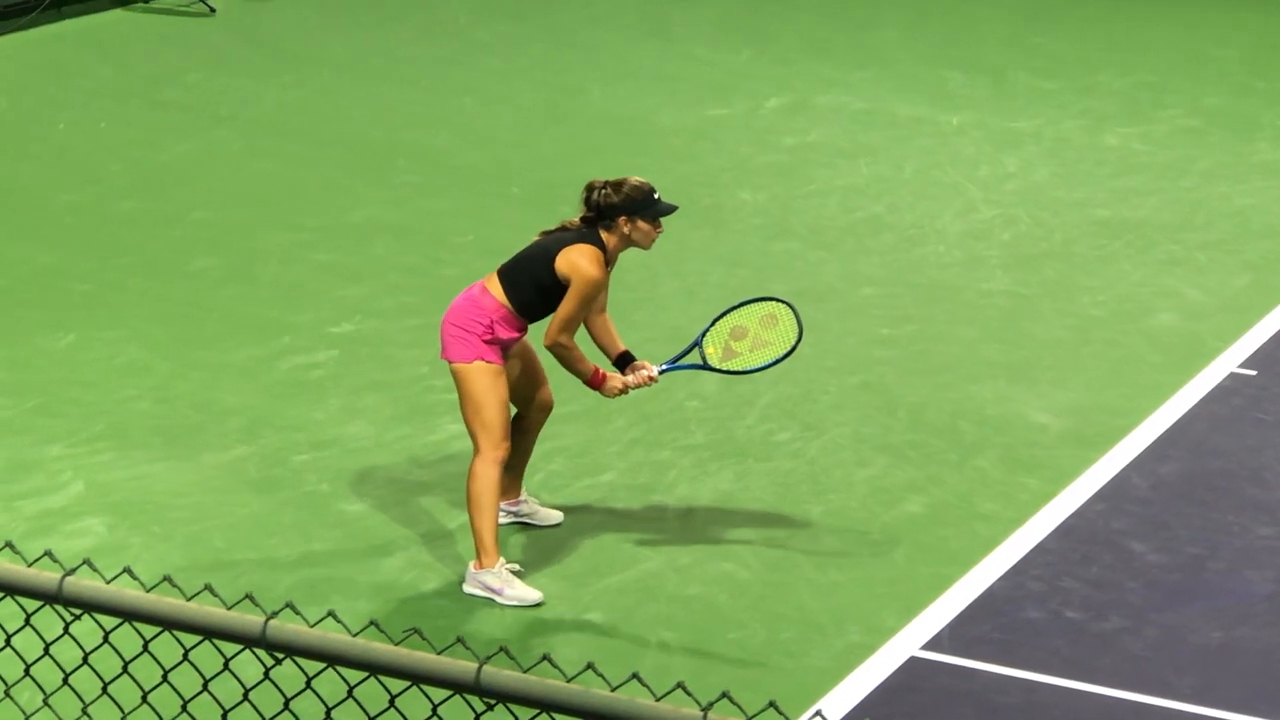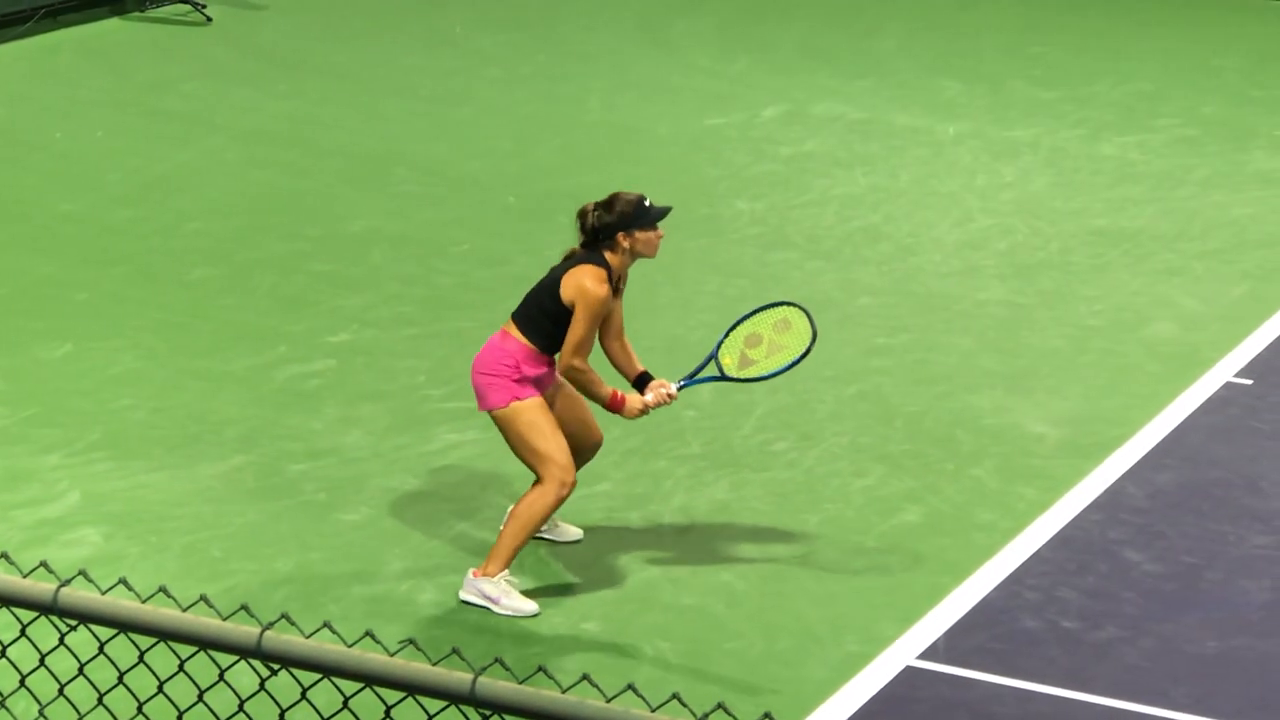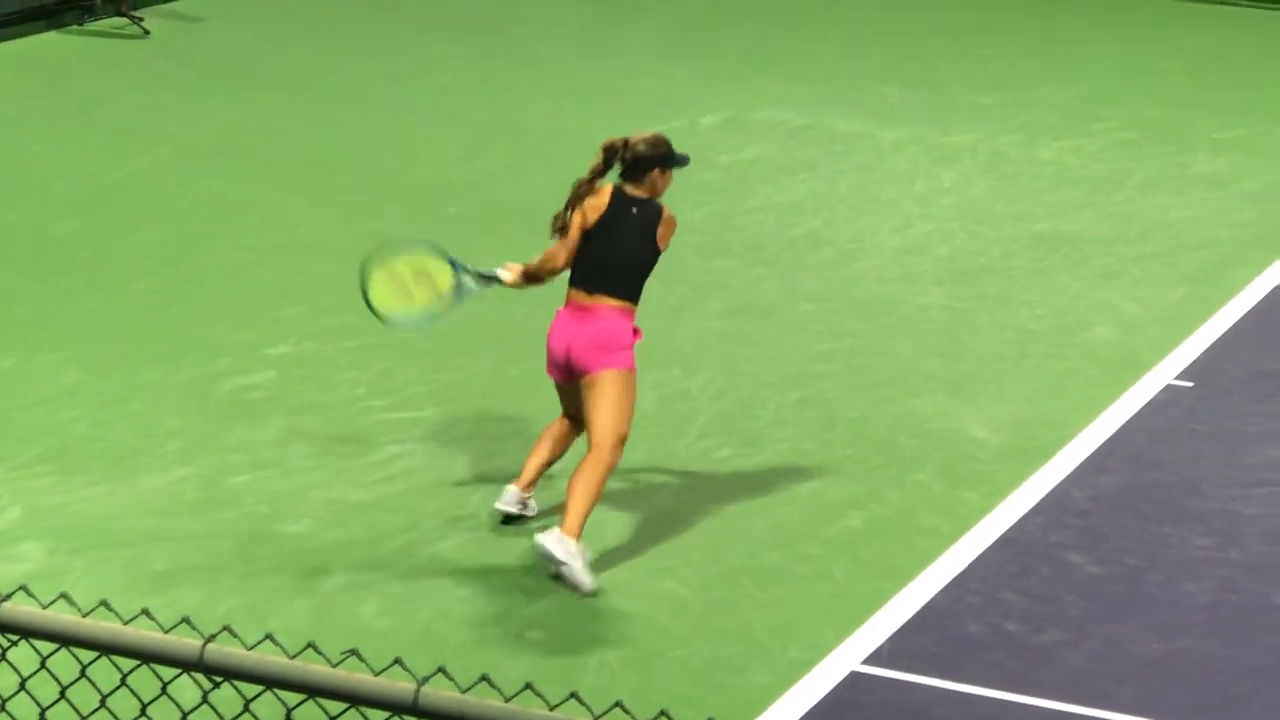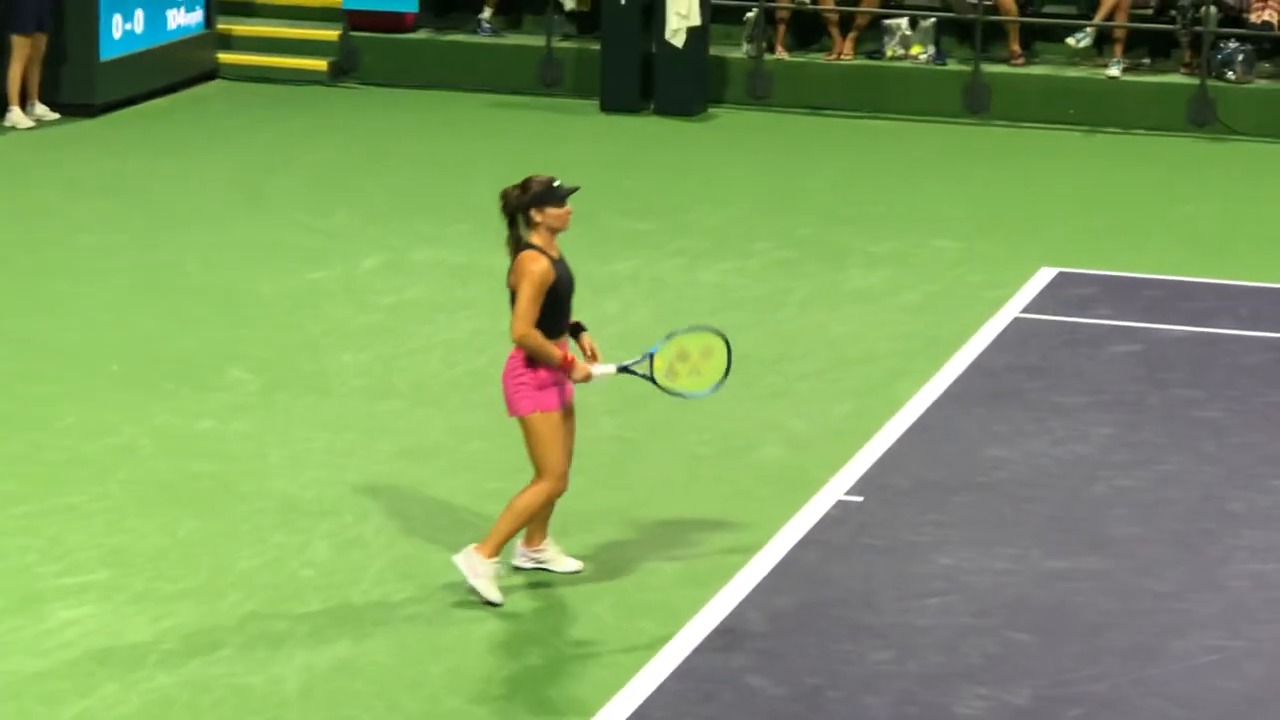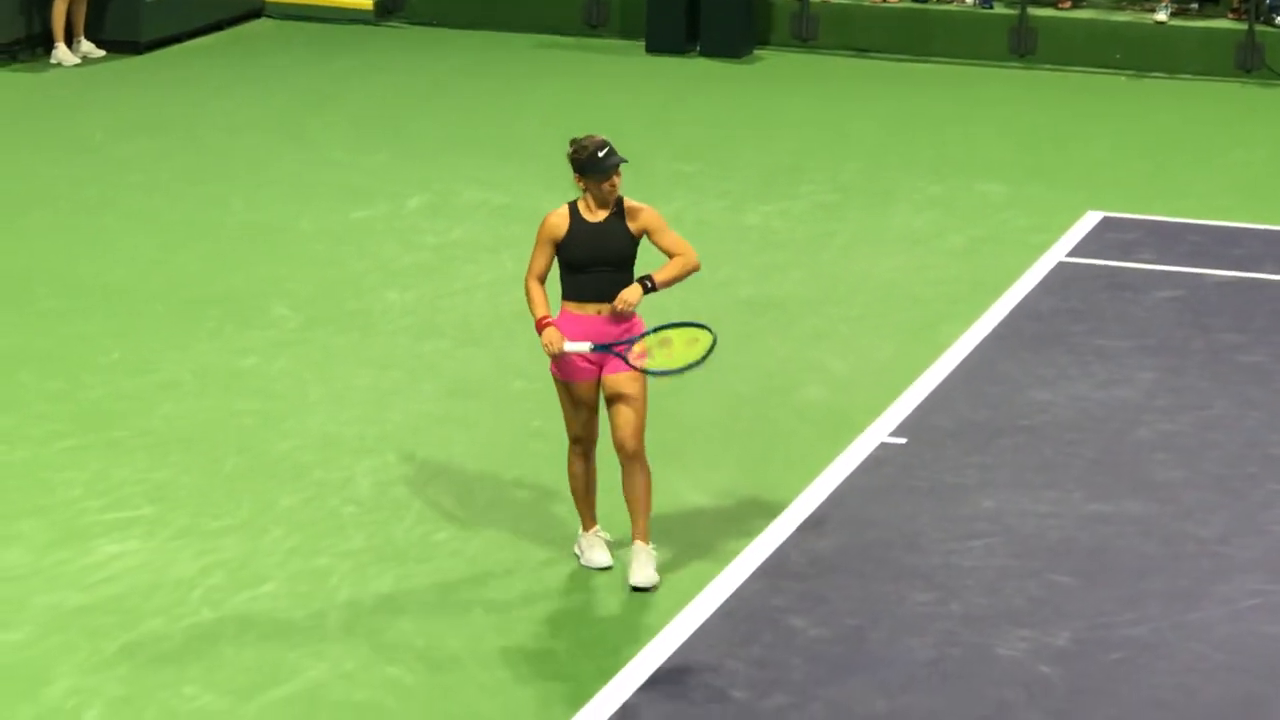
dt=1s
person 1, frame 1
left shoulder: (598, 244)
right shoulder: (589, 265)
left elbow: (595, 315)
right elbow: (558, 339)
left wrist: (626, 362)
right wrist: (599, 380)
left hip: (498, 327)
right hip: (475, 329)
left knee: (538, 405)
right knee: (494, 446)
left ankle: (509, 499)
right ankle: (486, 569)
person 1, frame 2
left shoulder: (614, 269)
right shoulder: (594, 286)
left elbow: (613, 339)
right elbow: (573, 364)
left wrist: (645, 382)
right wrist: (619, 401)
left hip: (531, 369)
right hip: (505, 373)
left knee: (587, 441)
right knee: (560, 478)
left ankle: (529, 517)
right ankle: (486, 579)
person 1, frame 3
left shoulder: (598, 197)
right shoulder: (665, 221)
left elbow: (557, 261)
left wrist: (525, 273)
left hip: (565, 329)
right hip: (608, 337)
left knee: (573, 418)
right knee: (604, 449)
left ankle: (518, 493)
right ankle: (565, 539)
person 1, frame 4
left shoulder: (551, 250)
right shoulder: (533, 264)
right elbow: (522, 333)
left wrist: (578, 332)
right wrist: (570, 363)
left hip: (551, 374)
right hip: (532, 376)
left knee: (557, 470)
right knee: (551, 481)
left ankle: (534, 546)
right ankle: (482, 556)
person 1, frame 5
left shoulder: (637, 215)
right shoulder: (558, 221)
left elbow: (689, 258)
right elbow: (534, 280)
left wrist: (643, 284)
right wrist: (545, 326)
left hip: (624, 337)
right hip: (574, 340)
left knee: (630, 446)
right knee: (582, 443)
left ankle: (641, 545)
right ankle: (589, 532)
